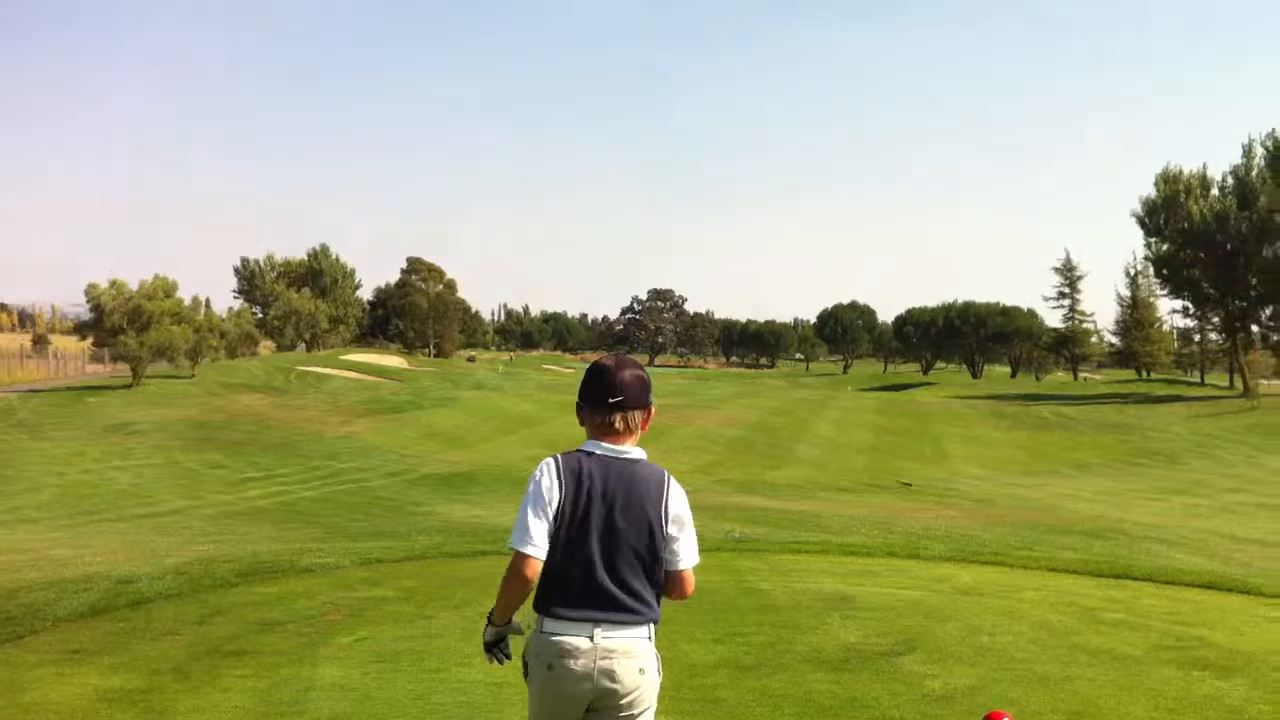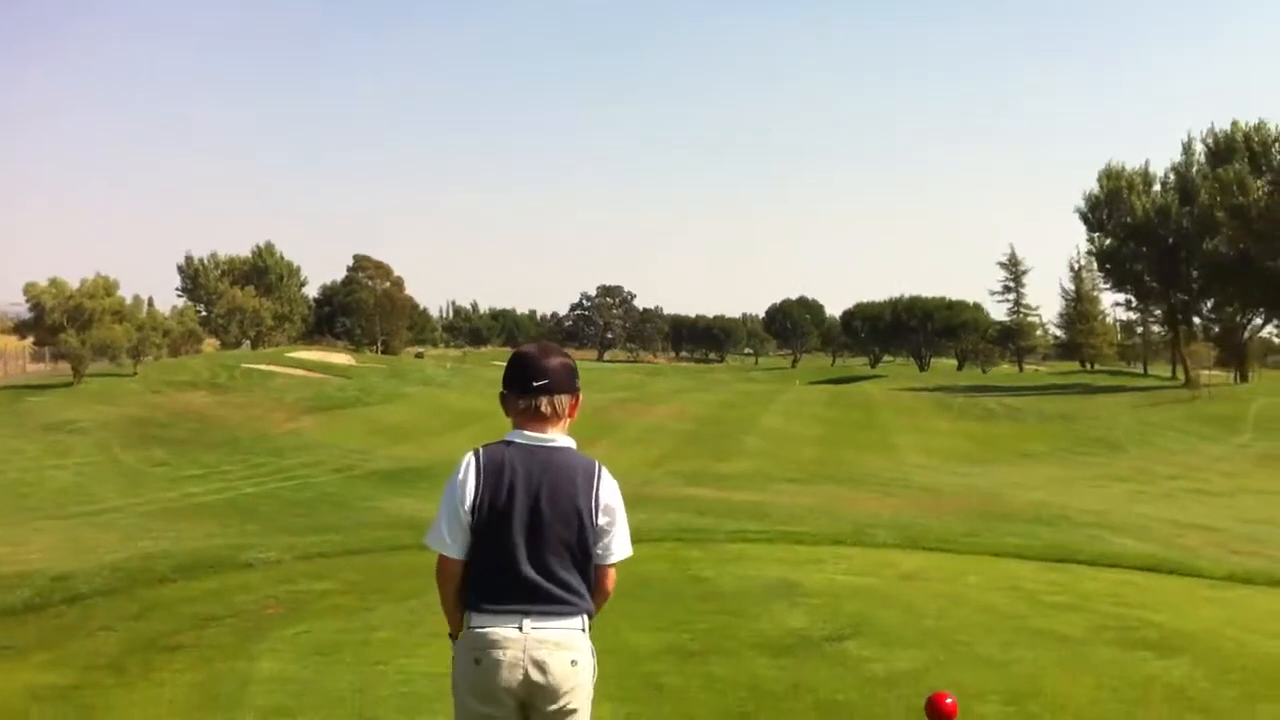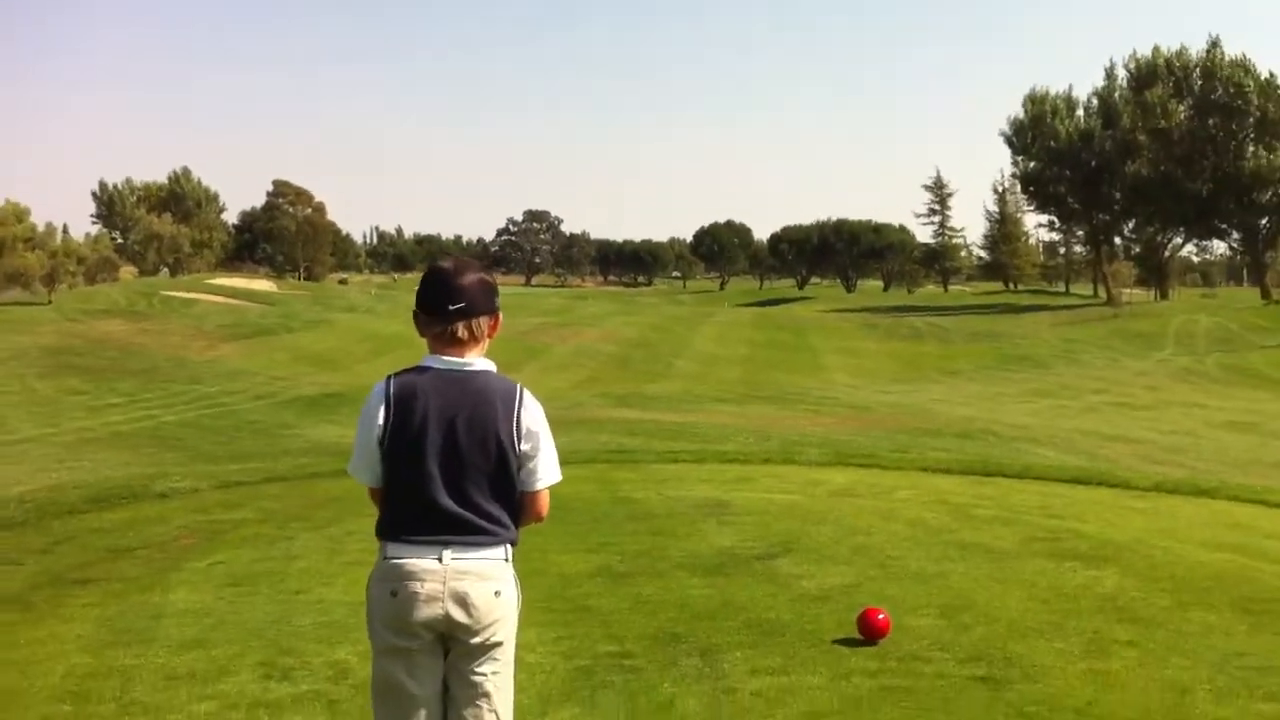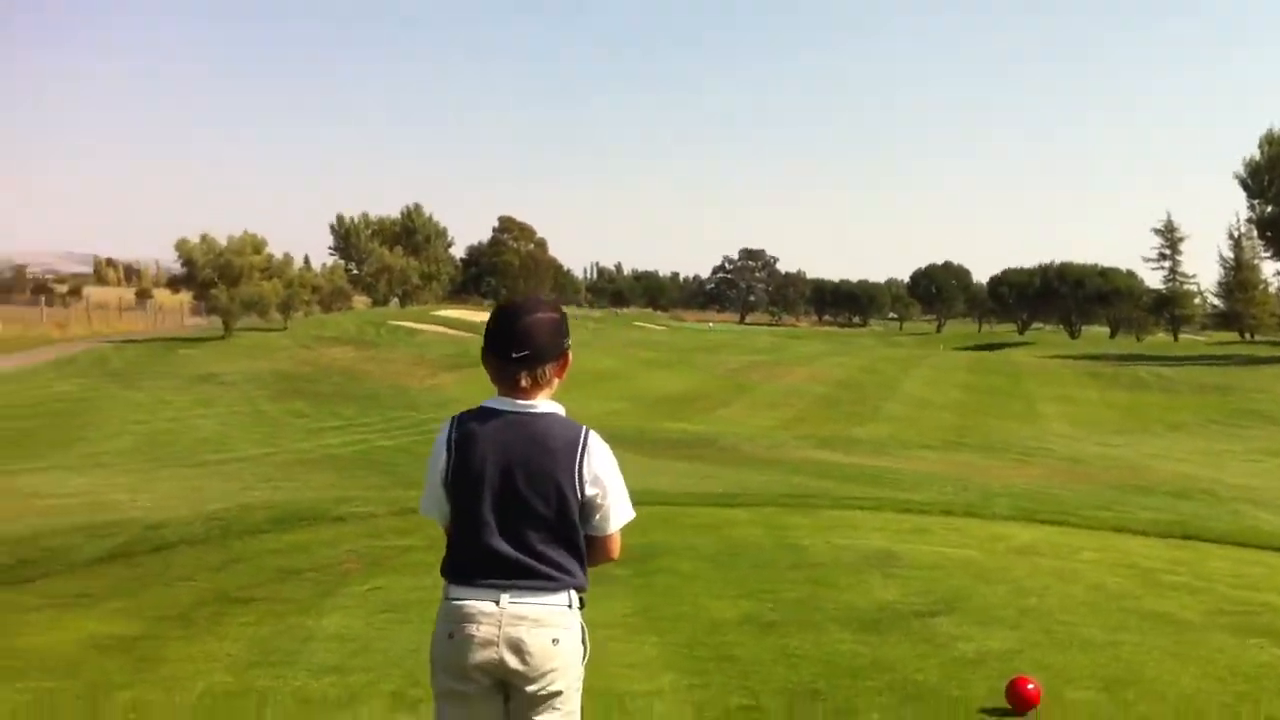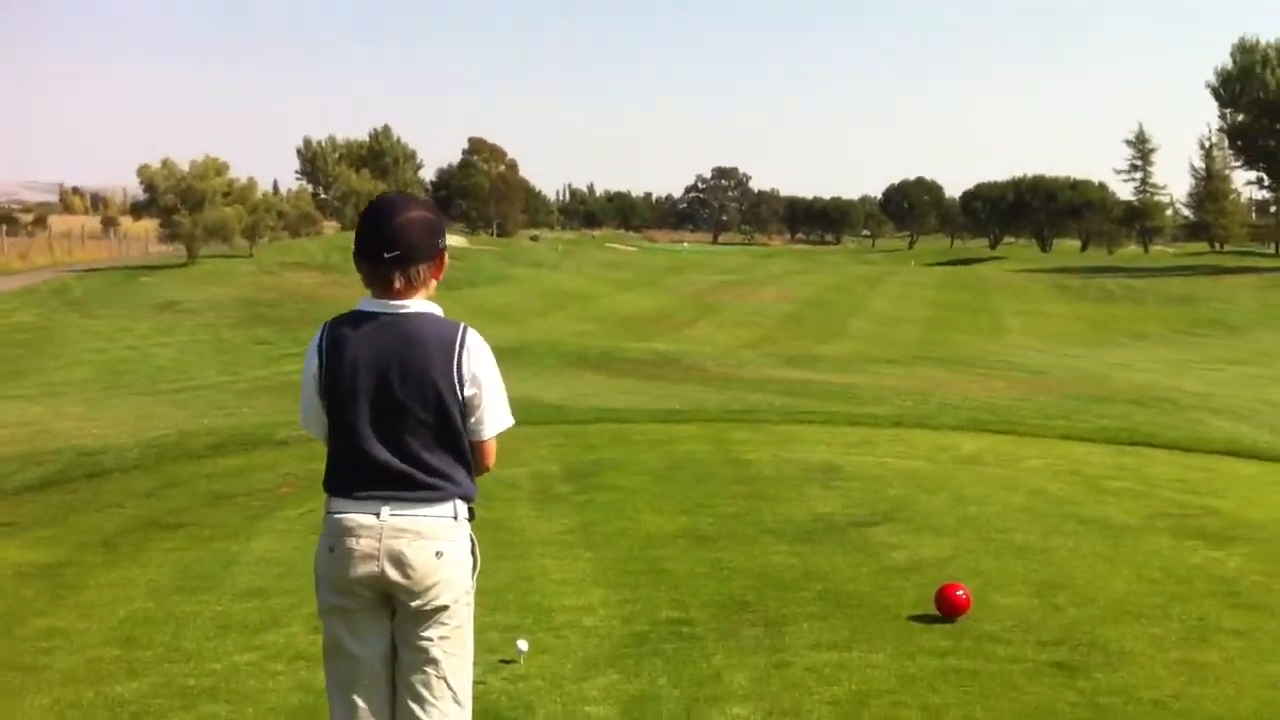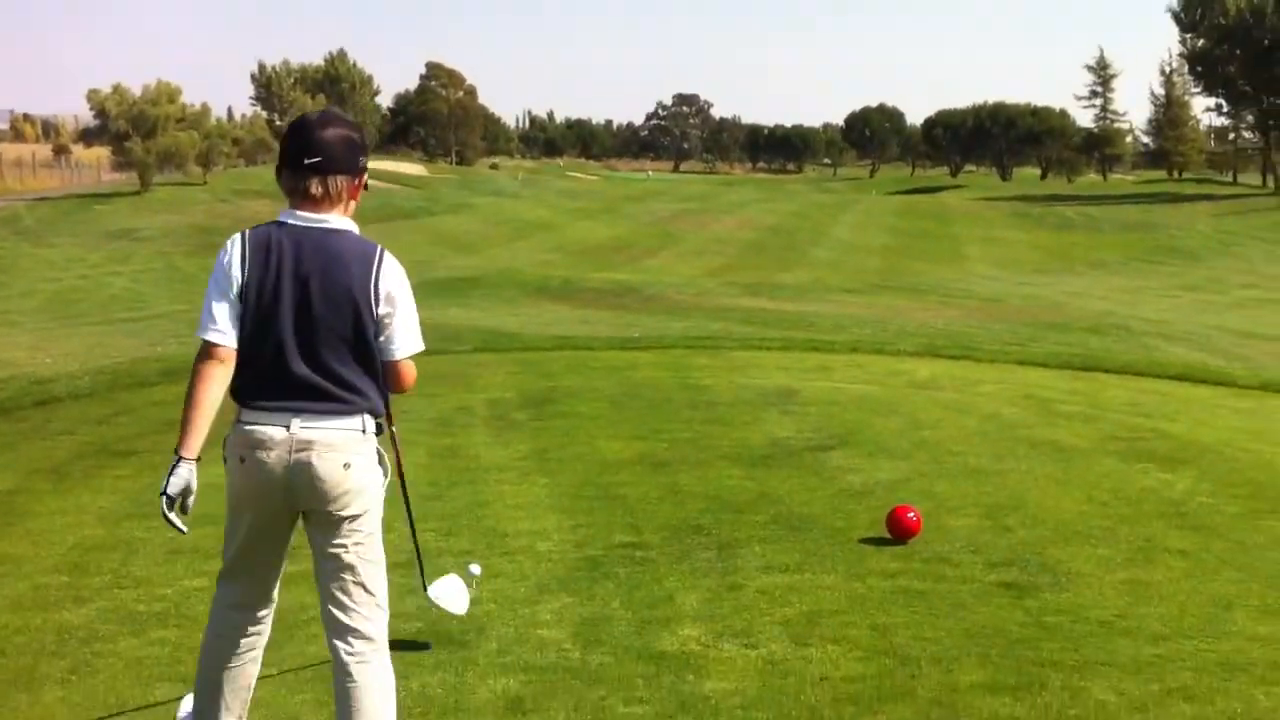
dt=0.7s
person 1, frame 1
left shoulder: (554, 473)
right shoulder: (665, 488)
left elbow: (527, 569)
right elbow: (683, 585)
left wrist: (498, 620)
left hip: (559, 647)
right hip: (630, 652)
person 1, frame 2
left shoulder: (476, 467)
right shoulder: (596, 478)
left elbow: (449, 568)
right elbow: (605, 581)
left wrist: (460, 632)
left hip: (488, 644)
right hip: (564, 645)
person 1, frame 3
left shoulder: (389, 394)
right shoulder: (518, 402)
left elbow: (377, 492)
right elbow: (536, 507)
left hip: (405, 575)
right hip: (486, 577)
person 1, frame 4
left shoulder: (457, 435)
right shoulder: (584, 446)
left elbow: (449, 528)
right elbow: (607, 547)
left hip: (465, 618)
right hip: (547, 623)
person 1, frame 5
left shoulder: (328, 341)
right shoulder: (463, 345)
left elbow: (330, 439)
right elbow: (484, 458)
left hip: (348, 533)
right hip: (434, 536)
person 1, frame 6
left shoulder: (243, 251)
right shoulder: (378, 265)
left elbow: (216, 359)
right elbow: (402, 378)
left wrist: (185, 456)
left hip: (257, 443)
right hip: (343, 449)
left knee: (241, 597)
right knee: (358, 626)
